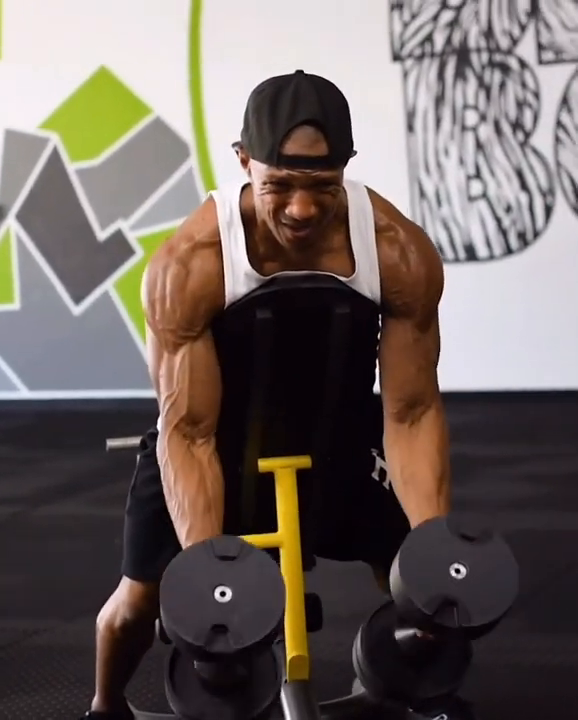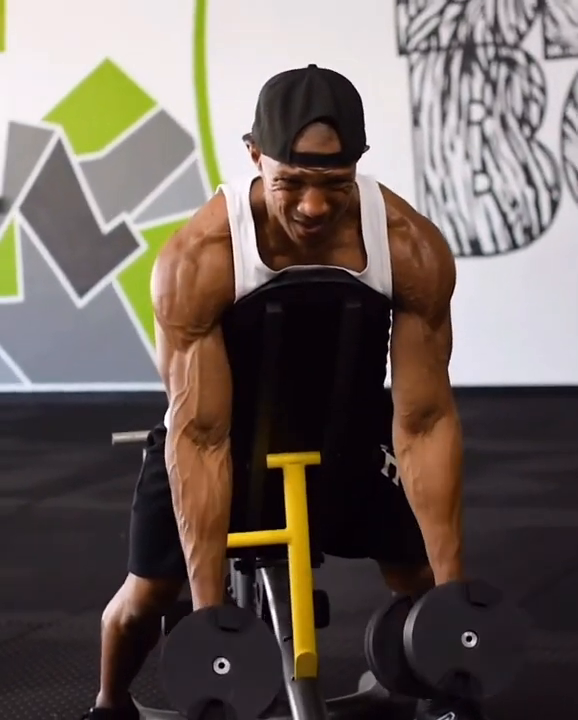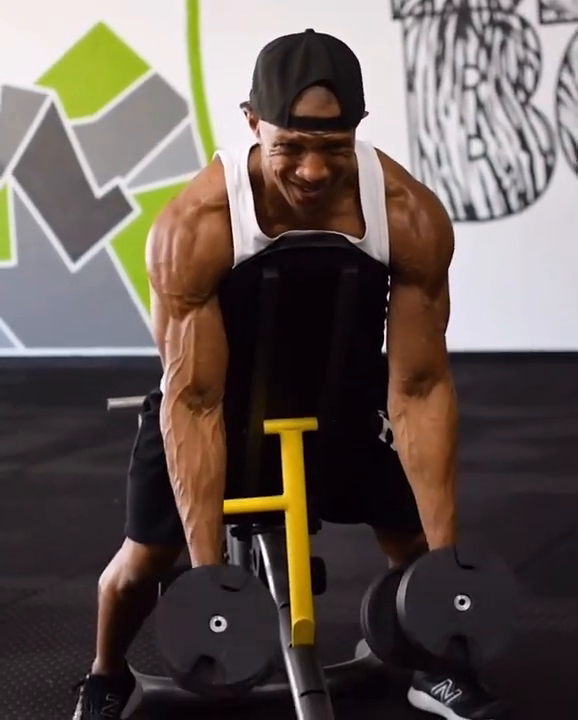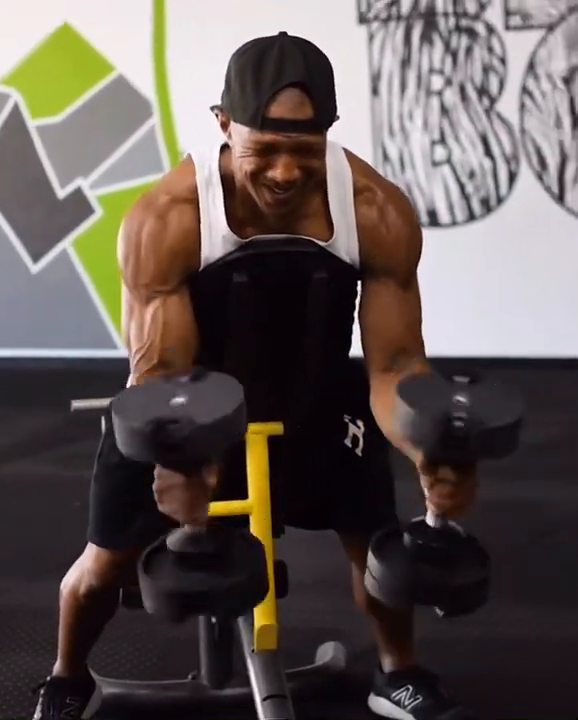
dt=0.4s
person 1, frame 1
left shoulder: (400, 252)
right shoulder: (187, 264)
left elbow: (411, 411)
right elbow: (188, 431)
right hip: (219, 426)
right knee: (141, 595)
person 1, frame 2
left shoulder: (413, 248)
right shoulder: (196, 259)
left elbow: (423, 419)
right elbow: (202, 435)
left wrist: (451, 581)
right wrist: (208, 605)
right hip: (222, 422)
left knee: (416, 571)
right knee: (147, 593)
person 1, frame 3
left shoulder: (412, 217)
right shoulder: (192, 226)
left elbow: (419, 387)
right elbow: (195, 401)
left wrist: (445, 549)
right wrist: (208, 568)
right hip: (220, 389)
left knee: (413, 537)
right knee: (144, 556)
person 1, frame 4
left shoulder: (379, 213)
right shoulder: (165, 219)
left elbow: (395, 364)
right elbow: (158, 371)
left wrist: (430, 456)
left knee: (382, 536)
right knee: (107, 560)
